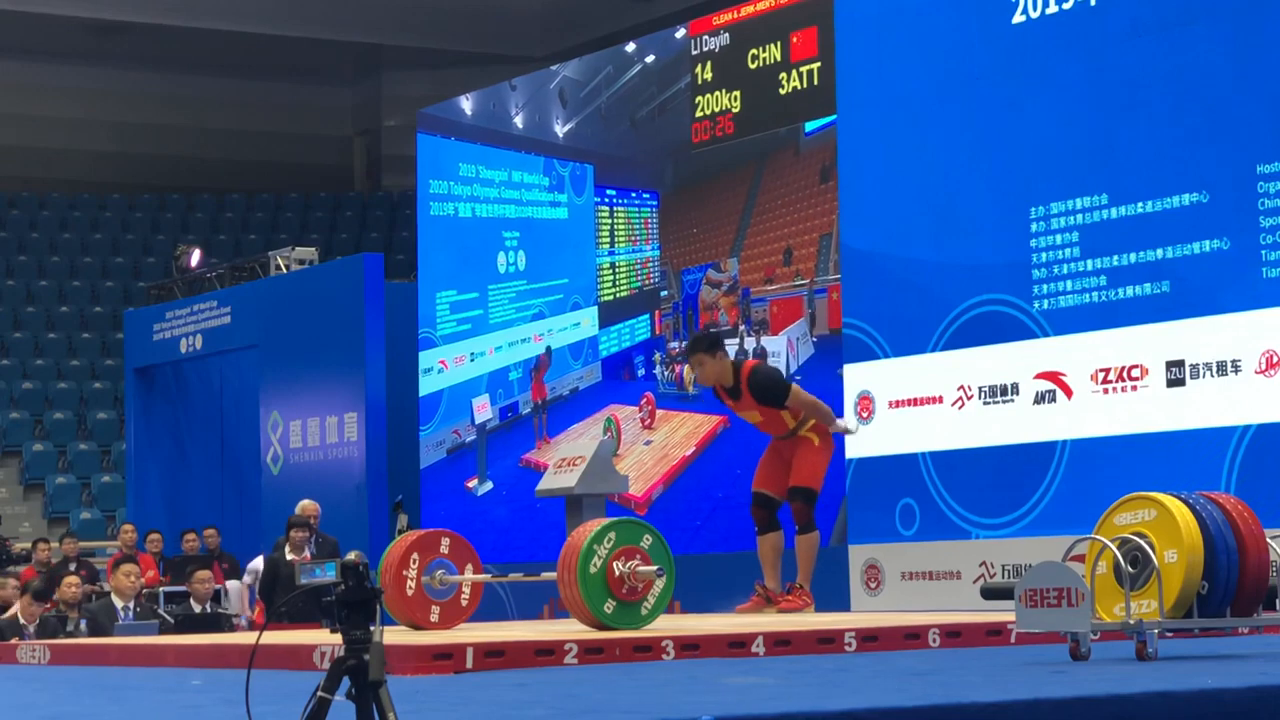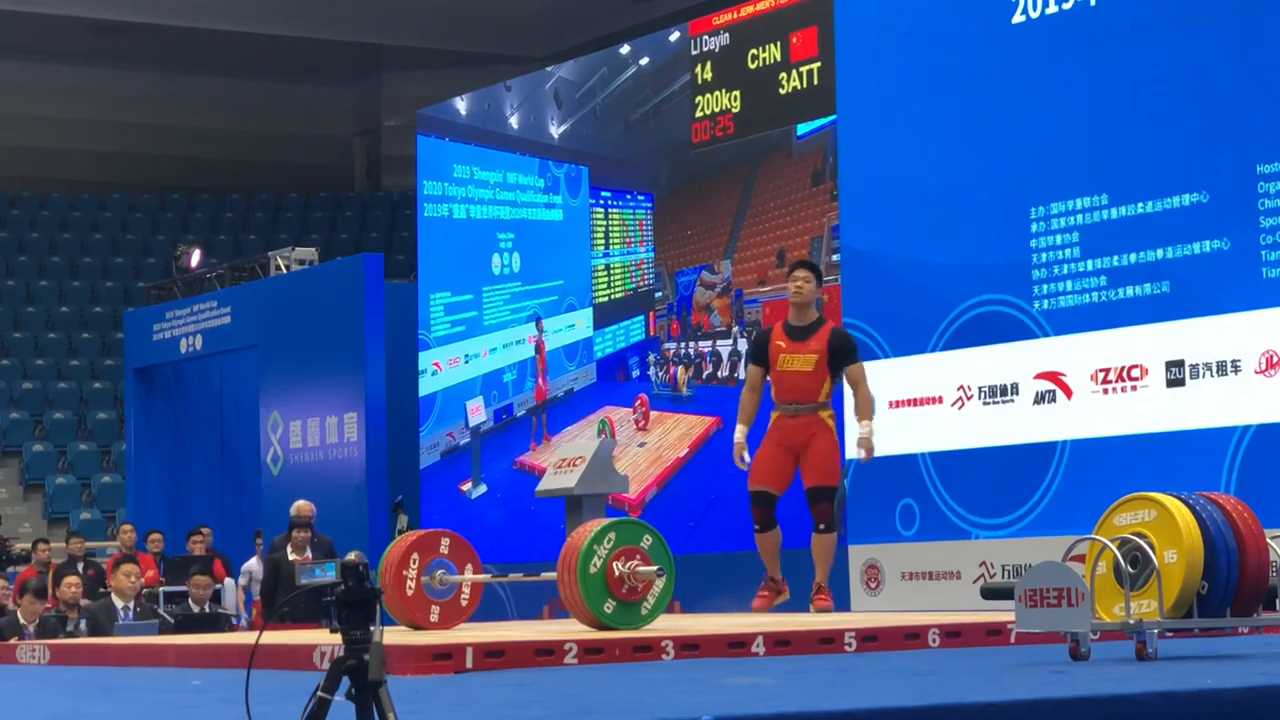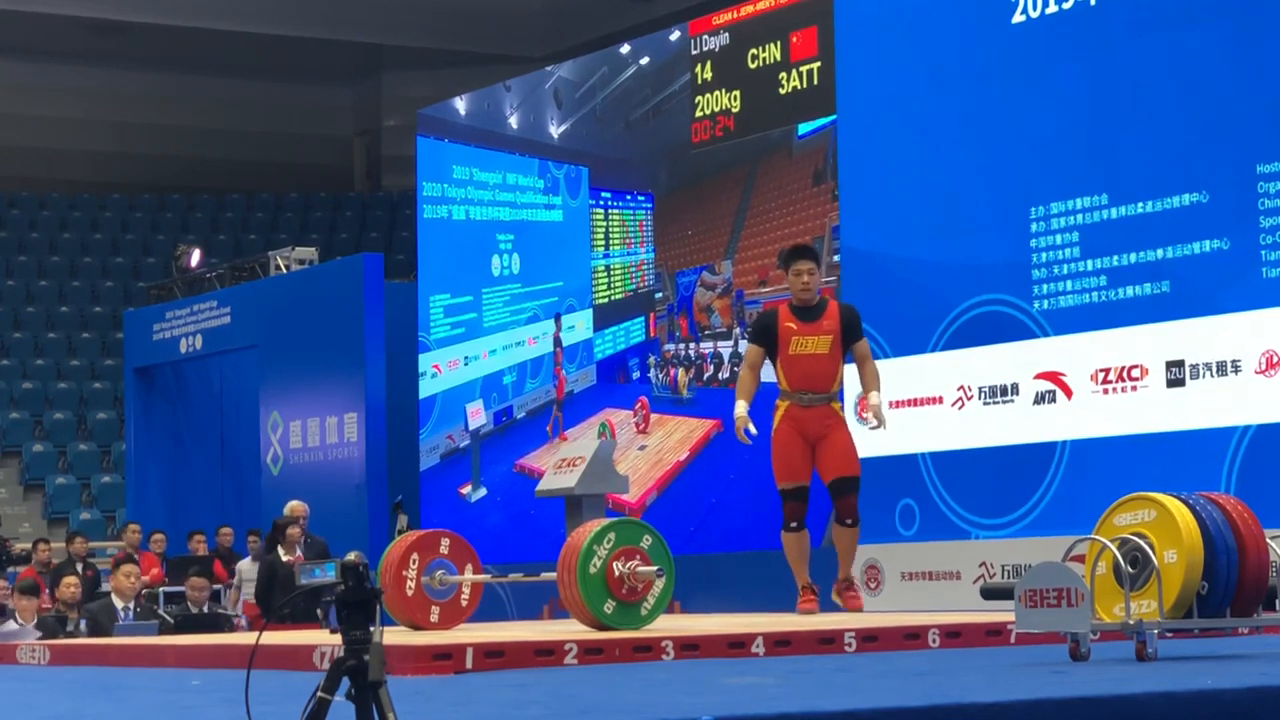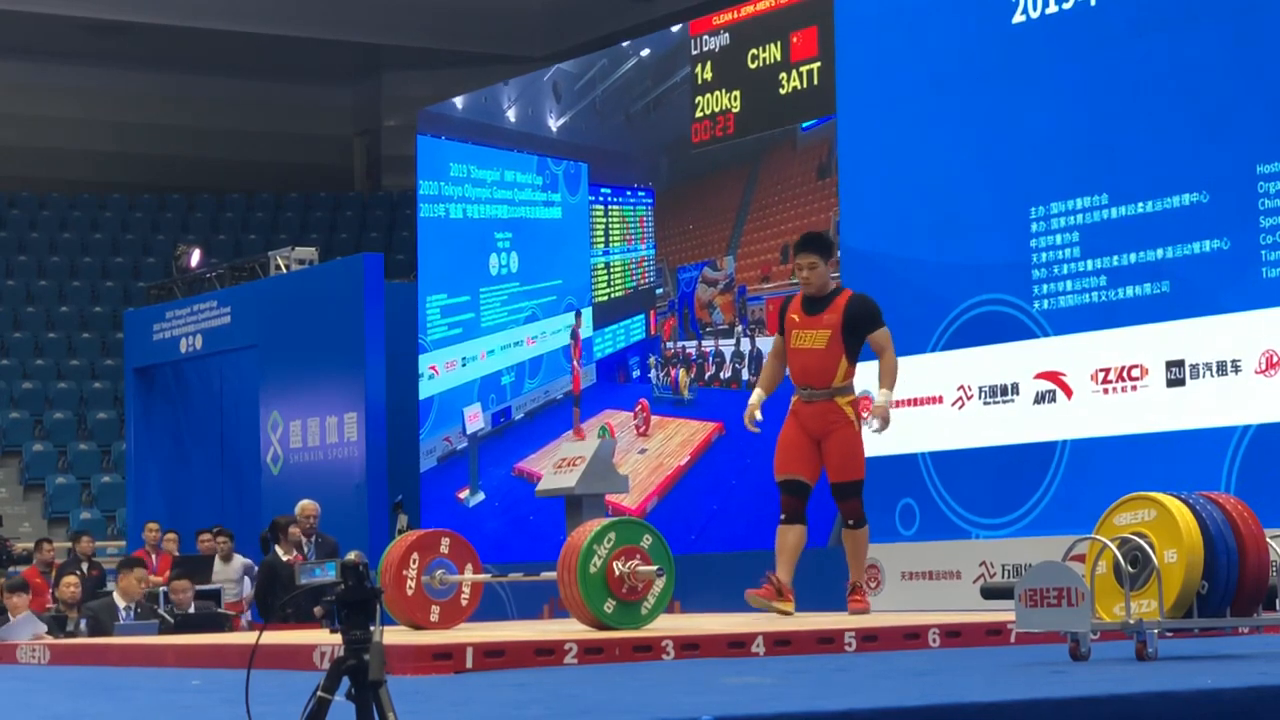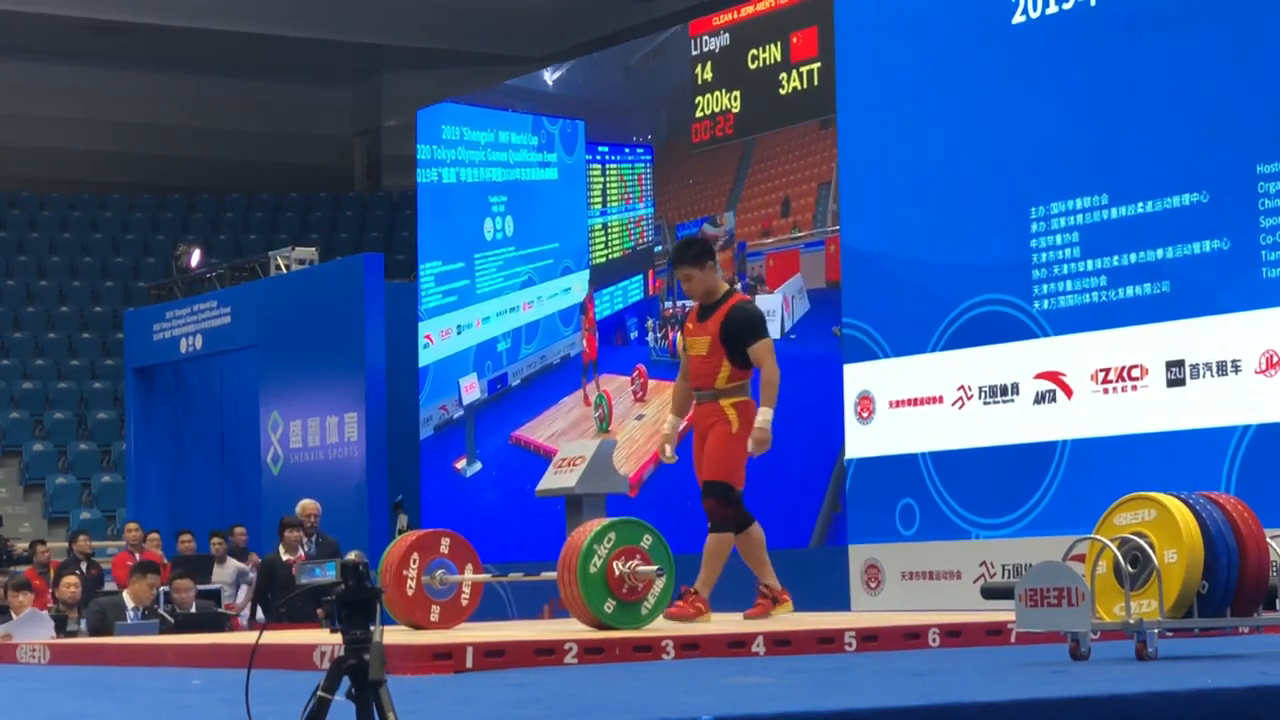
dt=1s
person 1, frame 1
left shoulder: (761, 378)
right shoulder: (720, 388)
left elbow: (808, 403)
left wrist: (833, 425)
left hip: (809, 437)
right hip: (779, 441)
left knee: (800, 507)
right knee: (761, 510)
left ankle: (802, 592)
right ankle: (770, 592)
person 1, frame 2
left shoulder: (836, 338)
right shoulder: (766, 338)
left elbow: (859, 386)
right elbow: (752, 388)
left wrist: (865, 429)
right wrist: (740, 434)
left hip: (819, 427)
right hip: (779, 427)
left knee: (822, 509)
right knee: (761, 506)
left ankle: (820, 588)
right ankle: (773, 581)
person 1, frame 3
left shoulder: (844, 315)
right shoulder: (769, 320)
left elbow: (864, 360)
right elbow: (751, 367)
left wrist: (874, 399)
right wrist: (741, 409)
left hip: (831, 416)
right hip: (789, 419)
left knee: (847, 501)
right knee: (794, 507)
left ankle: (845, 581)
right ankle: (806, 589)
person 1, frame 4
left shoulder: (856, 306)
right shoulder: (789, 308)
left elbow: (886, 352)
right elbow: (776, 357)
left wrist: (884, 396)
right wrist: (758, 396)
left hip: (839, 411)
right hip: (799, 411)
left knee: (849, 502)
right knee: (790, 500)
left ankle: (856, 587)
right ankle: (781, 587)
person 1, frame 5
left shoulder: (742, 312)
right shoulder: (692, 316)
left elbow: (768, 367)
right elbow: (685, 376)
left wrist: (763, 419)
right wrist: (672, 425)
left hip: (732, 415)
right hip: (702, 416)
left knee: (719, 506)
right knee: (731, 509)
left ankle: (699, 596)
right ankle: (774, 591)
